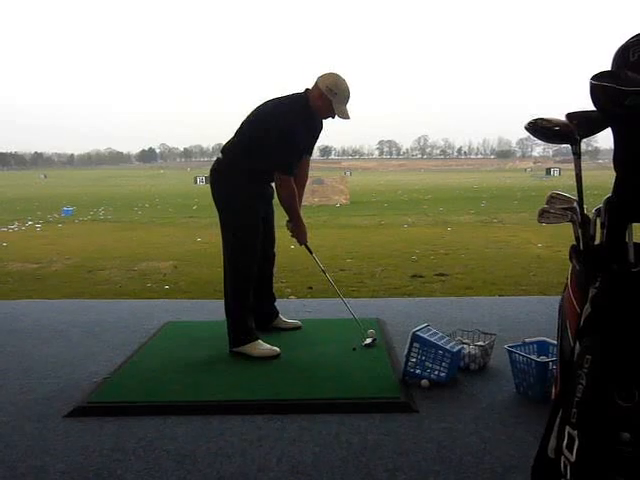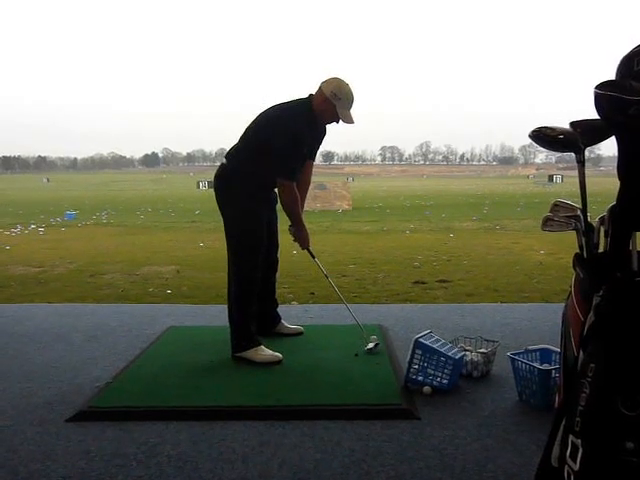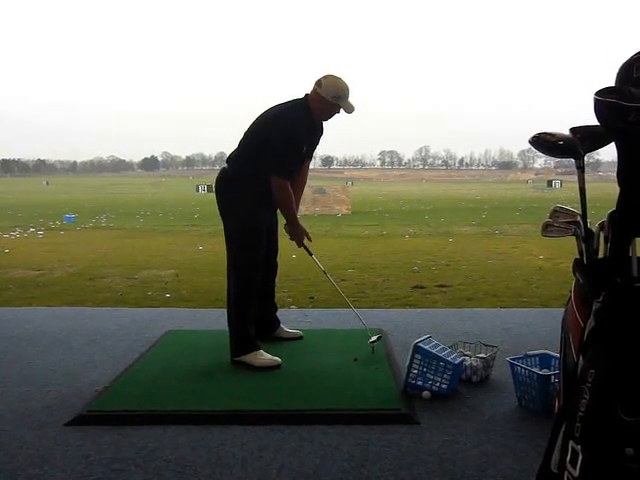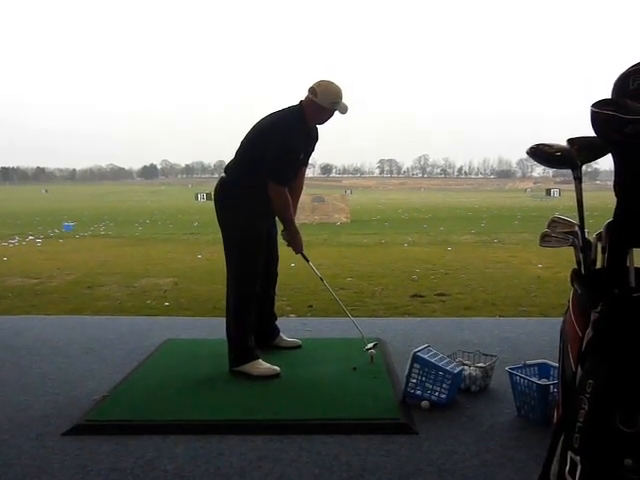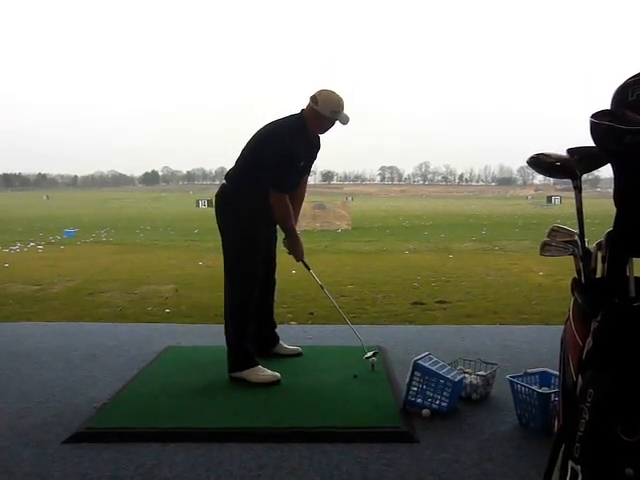
dt=1s
person 1, frame 1
left shoulder: (312, 120)
right shoulder: (284, 118)
left elbow: (302, 164)
right elbow: (284, 181)
left wrist: (297, 211)
right wrist: (297, 222)
left hip: (257, 182)
right hip: (232, 182)
left knee: (265, 252)
right knee: (243, 256)
left ankle: (265, 314)
right ankle: (241, 336)
person 1, frame 2
left shoulder: (315, 125)
right shoulder: (288, 123)
left elbow: (305, 169)
right elbow: (286, 185)
left wrist: (299, 216)
right wrist: (299, 226)
left hip: (261, 188)
right hip: (236, 187)
left knee: (268, 257)
right knee: (247, 261)
left ankle: (267, 320)
right ankle: (243, 342)
person 1, frame 3
left shoulder: (313, 124)
right shoulder: (285, 123)
left elbow: (301, 168)
right elbow: (280, 181)
left wrist: (294, 215)
right wrist: (294, 223)
left hip: (262, 191)
right hip: (238, 192)
left knee: (267, 262)
right knee: (246, 266)
left ankle: (266, 325)
right ankle: (243, 346)
person 1, frame 4
left shoulder: (308, 130)
right shoulder: (281, 131)
left elbow: (297, 175)
right elbow: (277, 188)
left wrist: (291, 220)
right wrist: (292, 230)
left hip: (260, 201)
right hip: (237, 201)
left knee: (267, 270)
right knee: (245, 275)
left ankle: (266, 333)
right ankle: (241, 356)
person 1, frame 5
left shoulder: (310, 140)
right shoulder: (281, 139)
left elbow: (300, 184)
right elbow: (278, 195)
left wrist: (292, 227)
right wrist: (293, 237)
left hip: (261, 208)
right hip: (237, 208)
left knee: (265, 277)
right knee: (244, 281)
left ankle: (265, 340)
right ankle: (241, 362)
